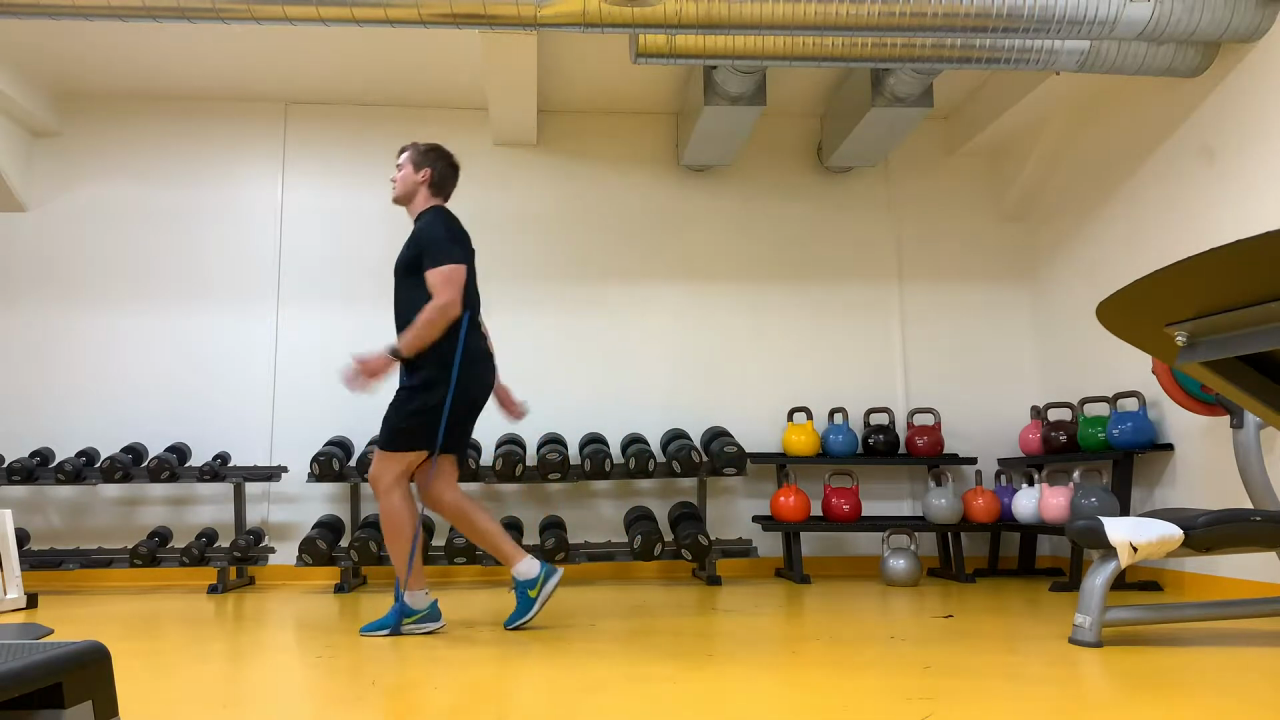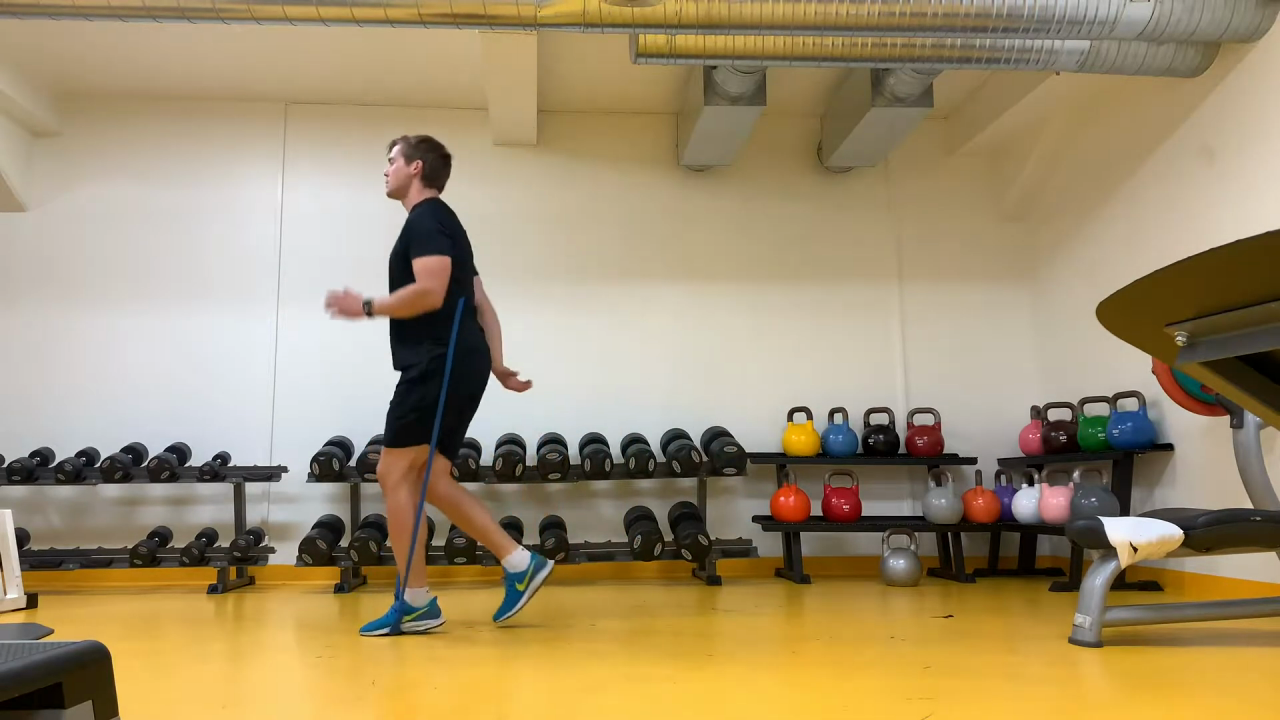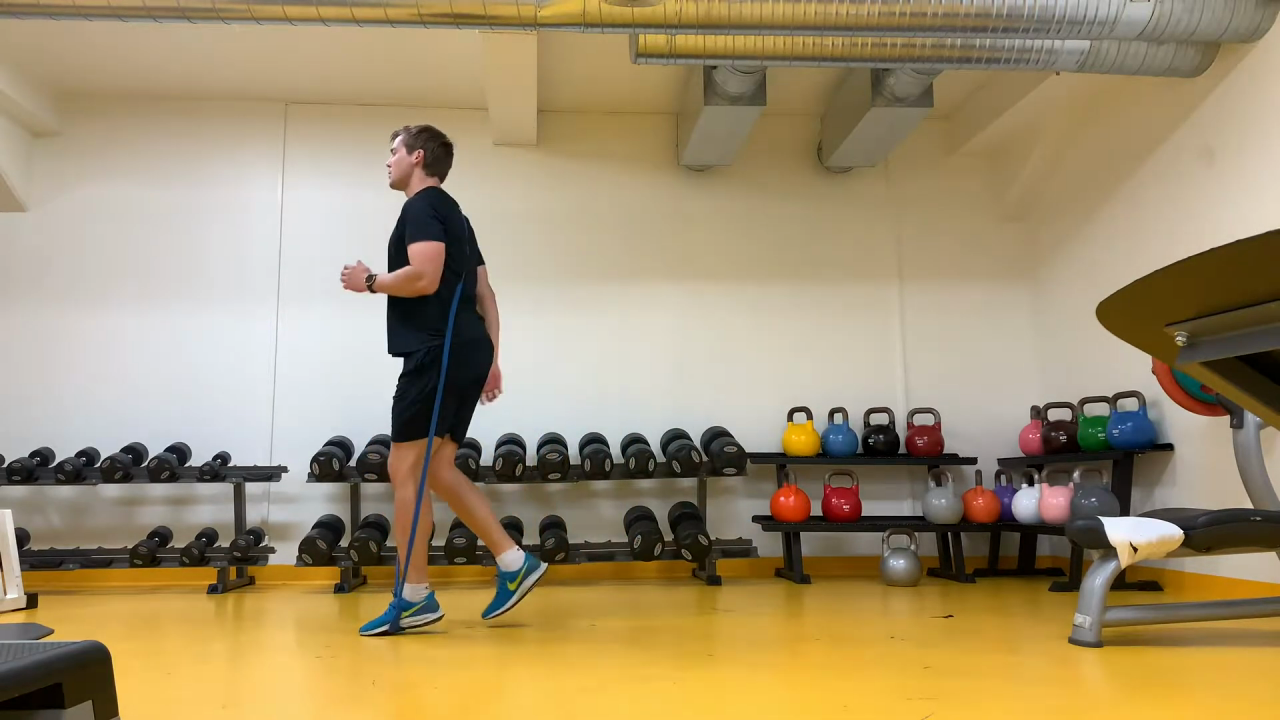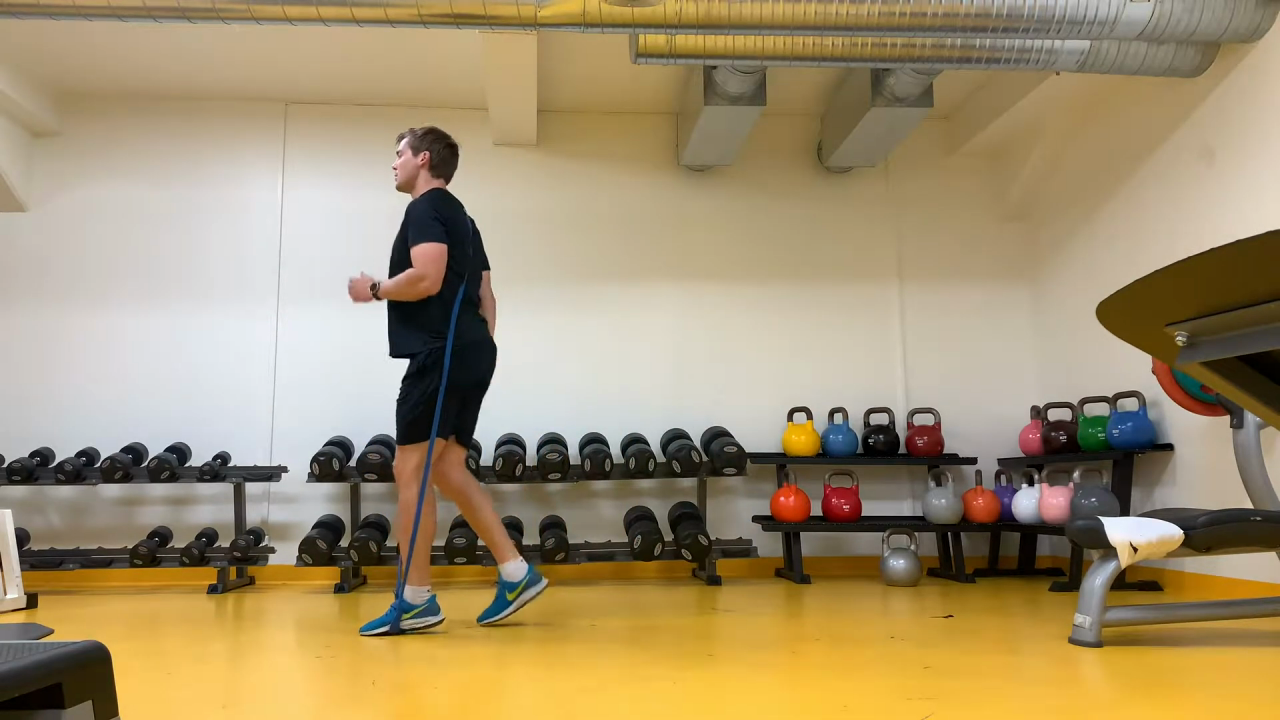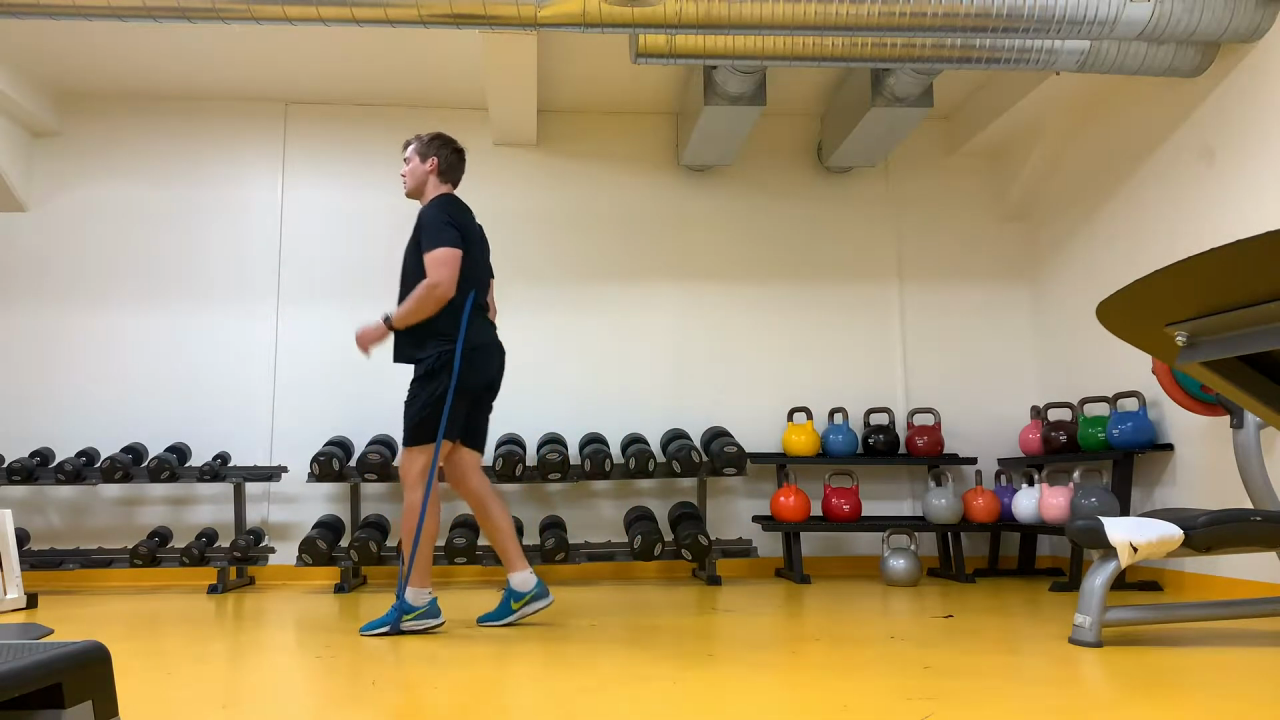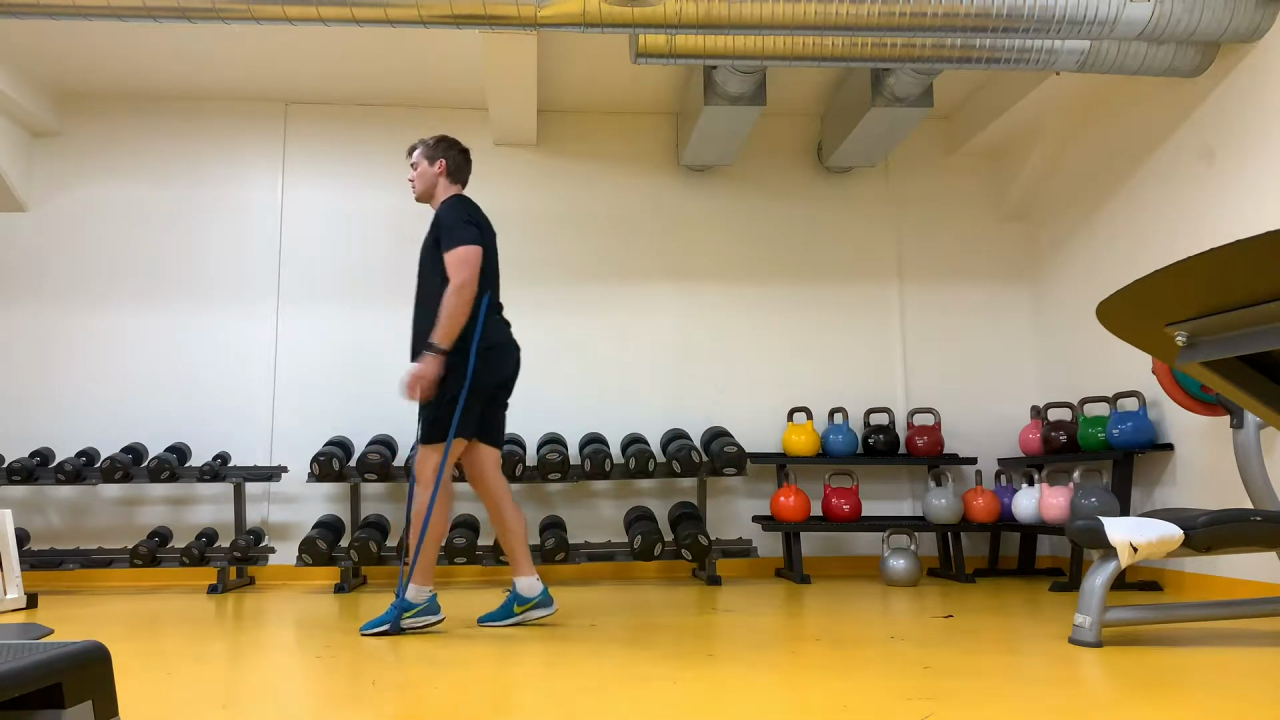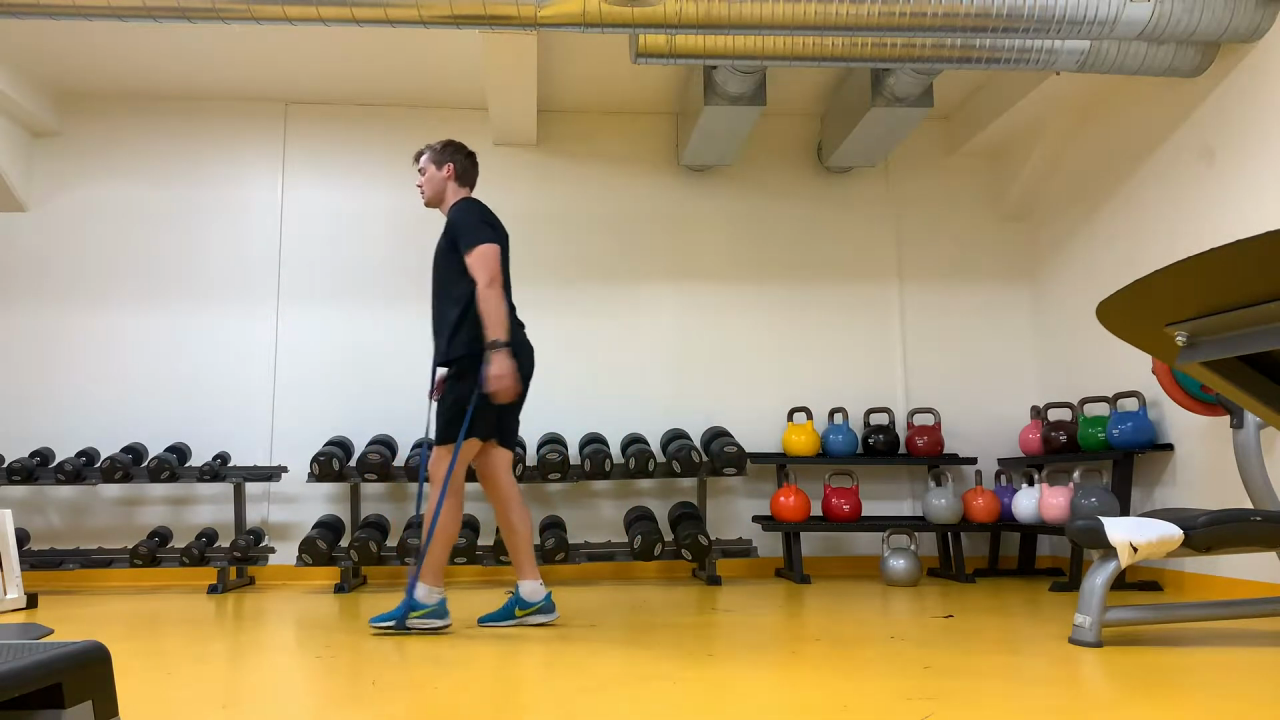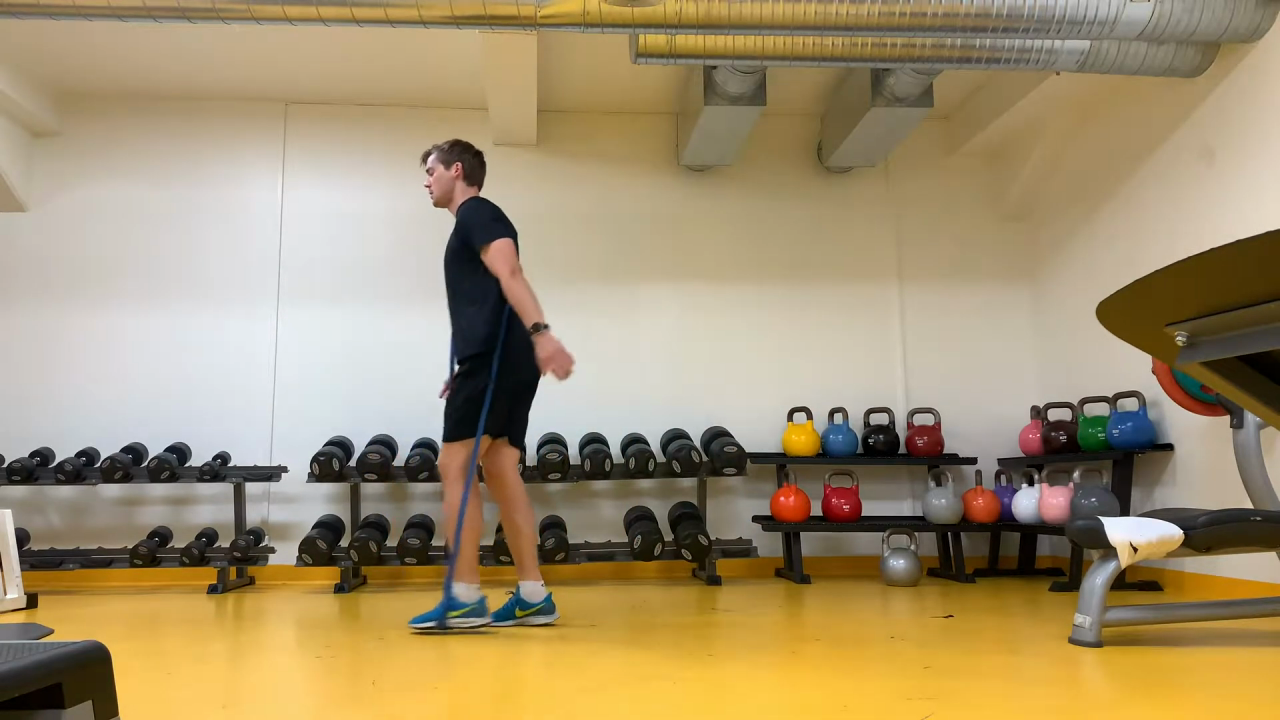
dt=0.1s
person 1, frame 1
left shoulder: (434, 227)
right shoulder: (437, 231)
left elbow: (446, 304)
right elbow: (466, 317)
left wrist: (391, 356)
right wrist: (494, 385)
left hip: (444, 375)
right hip: (457, 375)
left knee: (384, 477)
right knee: (437, 491)
left ankle: (416, 605)
right ankle: (529, 572)
person 1, frame 2
left shoulder: (425, 219)
right shoulder: (444, 224)
left elbow: (430, 293)
right elbow: (481, 304)
left wrist: (366, 306)
right wrist: (497, 364)
left hip: (439, 365)
right hip: (457, 364)
left knee: (395, 476)
right knee: (434, 481)
left ankle: (416, 602)
right ankle: (521, 563)
person 1, frame 3
left shoulder: (422, 206)
right shoulder: (450, 215)
left elbow: (424, 278)
right elbow: (483, 294)
left wrist: (370, 282)
right wrist: (491, 360)
left hip: (438, 354)
right hip: (458, 354)
left knee: (404, 469)
right knee: (438, 471)
left ankle: (415, 597)
right ankle: (514, 562)
person 1, frame 4
left shoulder: (427, 208)
right shoulder: (458, 218)
left elbow: (425, 280)
right elbow: (486, 296)
left wrist: (374, 290)
right wrist: (477, 349)
left hip: (442, 355)
right hip: (468, 353)
left knee: (410, 471)
right knee: (448, 472)
left ankle: (416, 600)
right ankle: (517, 574)
person 1, frame 5
left shoulder: (439, 213)
right shoulder: (466, 223)
left elbow: (440, 286)
left wrist: (386, 324)
left hip: (450, 359)
right hip: (475, 358)
left knee: (415, 473)
right knee: (466, 475)
left ankle: (417, 601)
right ankle: (525, 585)
person 1, frame 6
left shoulder: (454, 213)
right shoulder: (465, 220)
left elbow: (463, 287)
left wrist: (432, 356)
left hip: (471, 360)
right hip: (484, 363)
left knee: (430, 472)
right knee: (484, 474)
left ankle: (417, 599)
right ankle: (530, 591)
person 1, frame 7
left shoulder: (467, 215)
right shoulder: (472, 222)
left elbow: (490, 284)
left wrist: (498, 350)
left hip: (485, 361)
right hip: (492, 361)
left knee: (443, 472)
right knee: (496, 477)
left ankle: (427, 600)
right ankle: (533, 596)
person 1, frame 8
left shoulder: (476, 213)
right shoulder: (475, 221)
left elbow: (509, 275)
left wrist: (540, 331)
right wrist: (460, 375)
left hip: (498, 356)
right hip: (497, 358)
left knee: (454, 466)
right knee: (503, 474)
left ankle: (464, 596)
right ankle: (533, 595)
